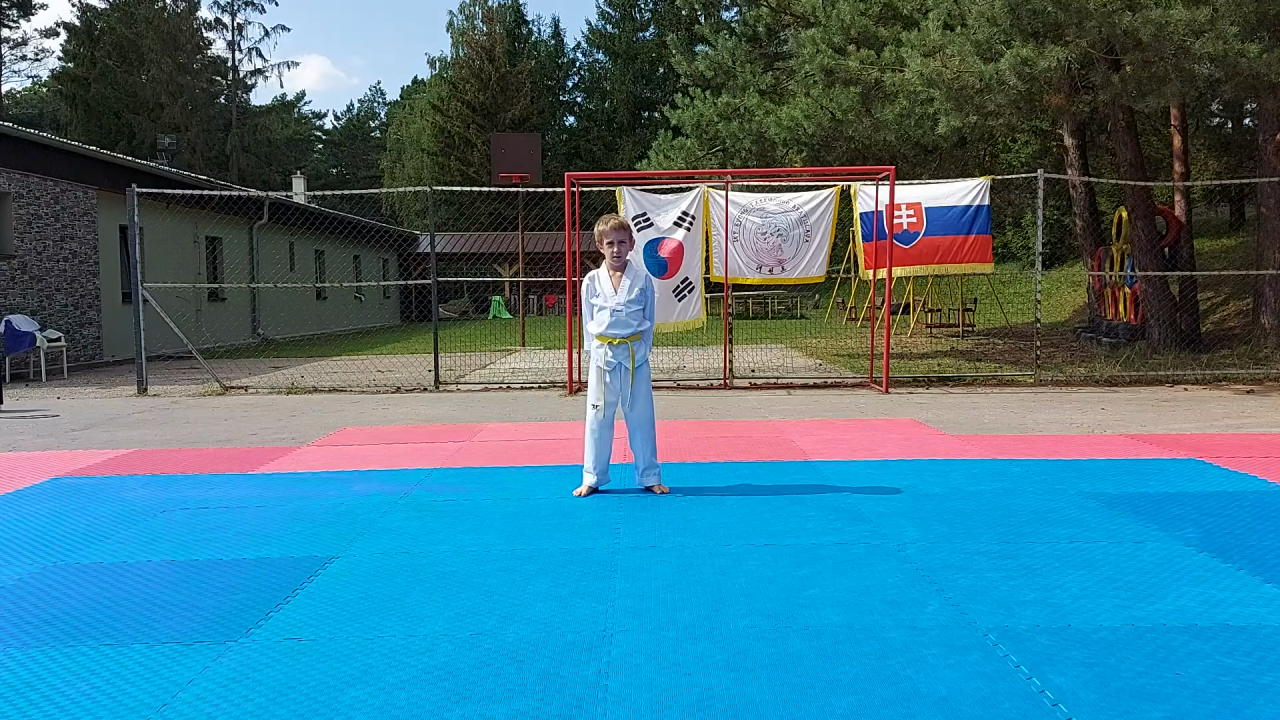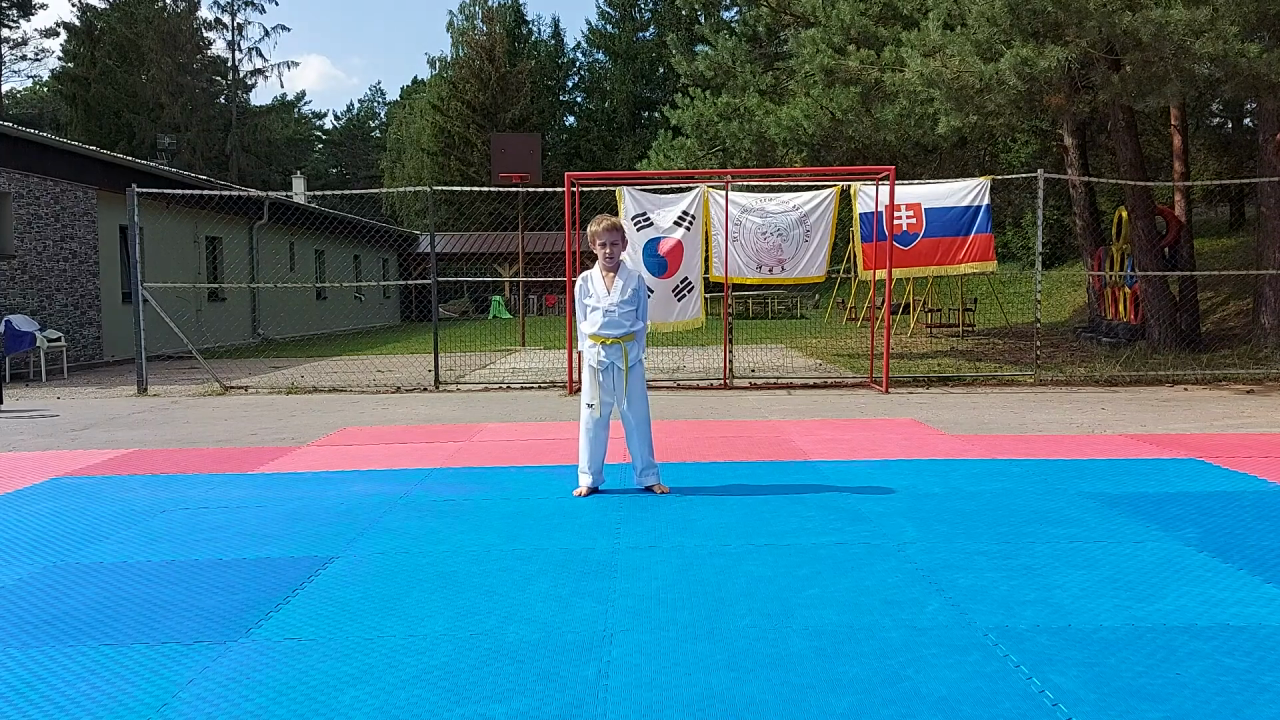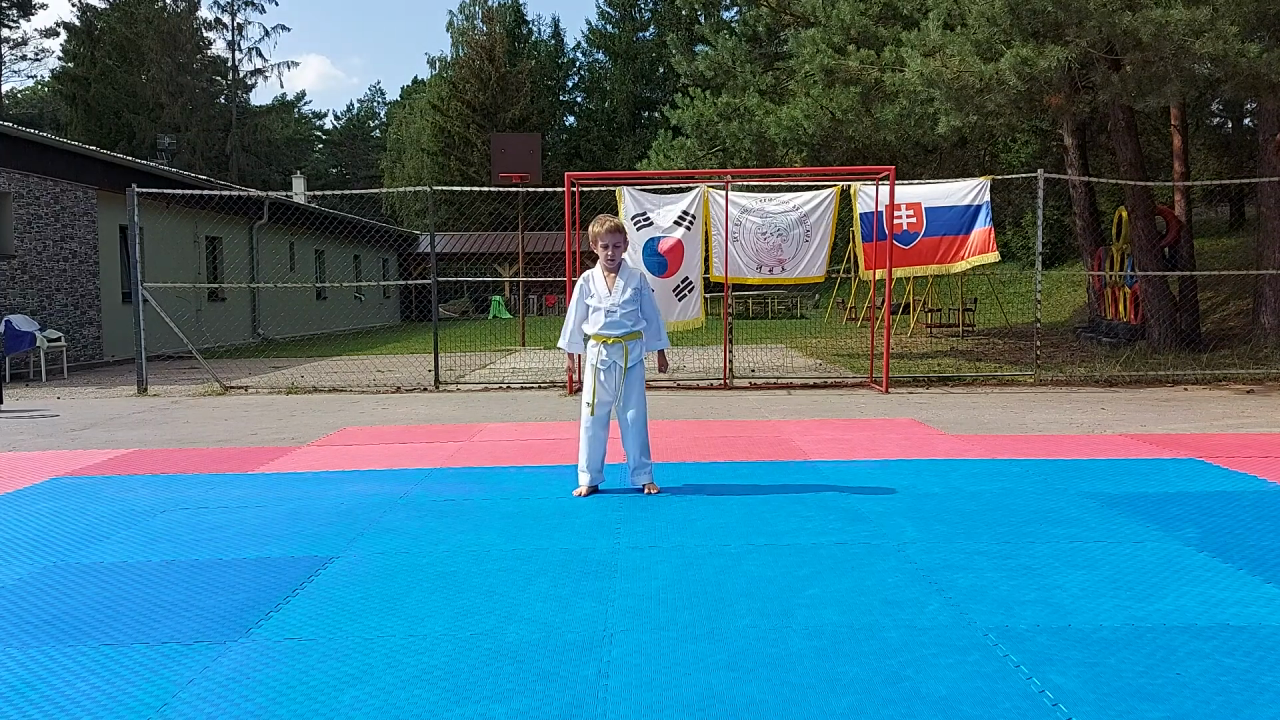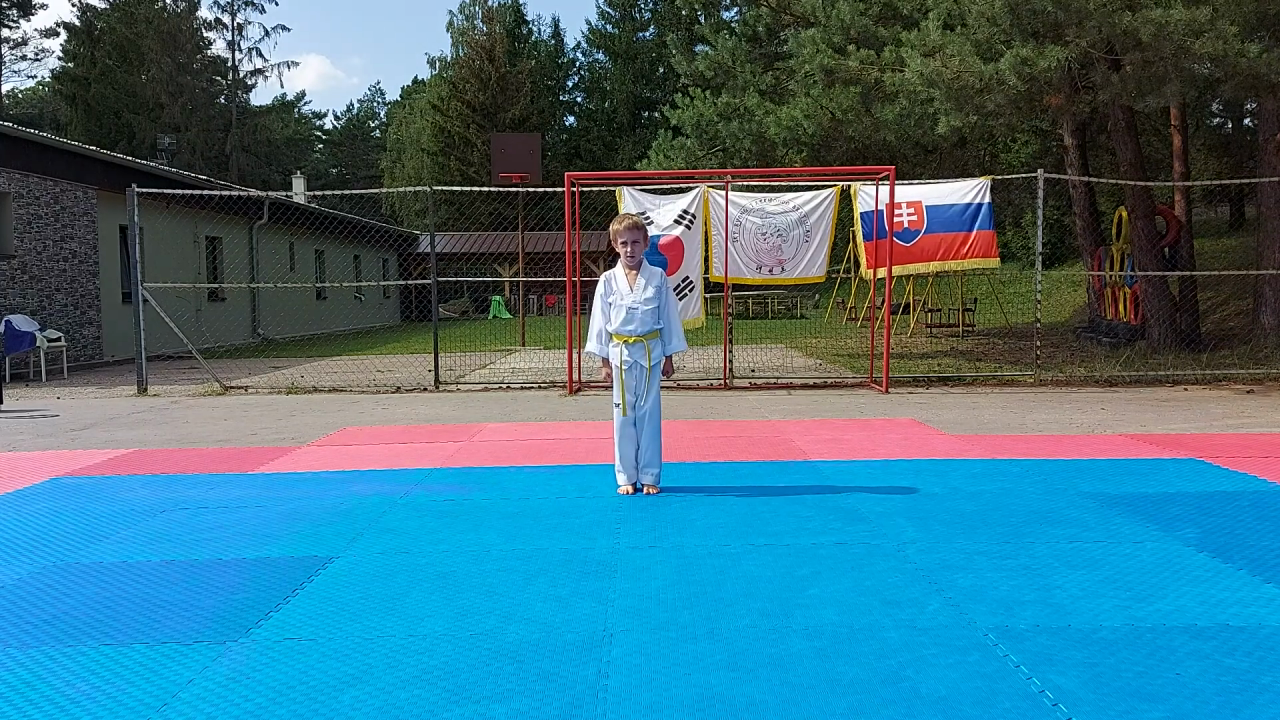
dt=0.7s
person 1, frame 1
left shoulder: (643, 280)
right shoulder: (591, 281)
left elbow: (649, 320)
right elbow: (588, 322)
left wrist: (640, 349)
right wrist: (601, 348)
left hip: (635, 355)
right hip: (603, 356)
left knee: (641, 417)
right knee: (598, 417)
left ankle: (650, 477)
right ankle: (593, 478)
person 1, frame 2
left shoulder: (635, 280)
right shoulder: (585, 282)
left elbow: (642, 320)
right elbow: (582, 322)
left wrist: (632, 350)
right wrist: (593, 350)
left hip: (628, 355)
right hip: (596, 356)
left knee: (637, 416)
right knee: (593, 418)
left ankle: (649, 477)
right ankle: (589, 478)
person 1, frame 3
left shoulder: (637, 278)
right shoulder: (587, 281)
left elbow: (652, 316)
right elbow: (575, 319)
left wrist: (660, 353)
right wrist: (571, 355)
left hip: (631, 354)
right hip: (599, 354)
left knee: (634, 416)
right knee: (593, 417)
left ankle: (643, 476)
right ankle: (589, 478)
person 1, frame 4
left shoulder: (658, 277)
right shoulder: (608, 280)
left elbow: (669, 317)
right elbow: (600, 321)
left wrist: (669, 357)
right wrist: (605, 361)
left hip: (651, 353)
right hip: (621, 353)
left knee: (649, 414)
right knee: (624, 415)
left ankle: (649, 477)
right ankle: (627, 477)
